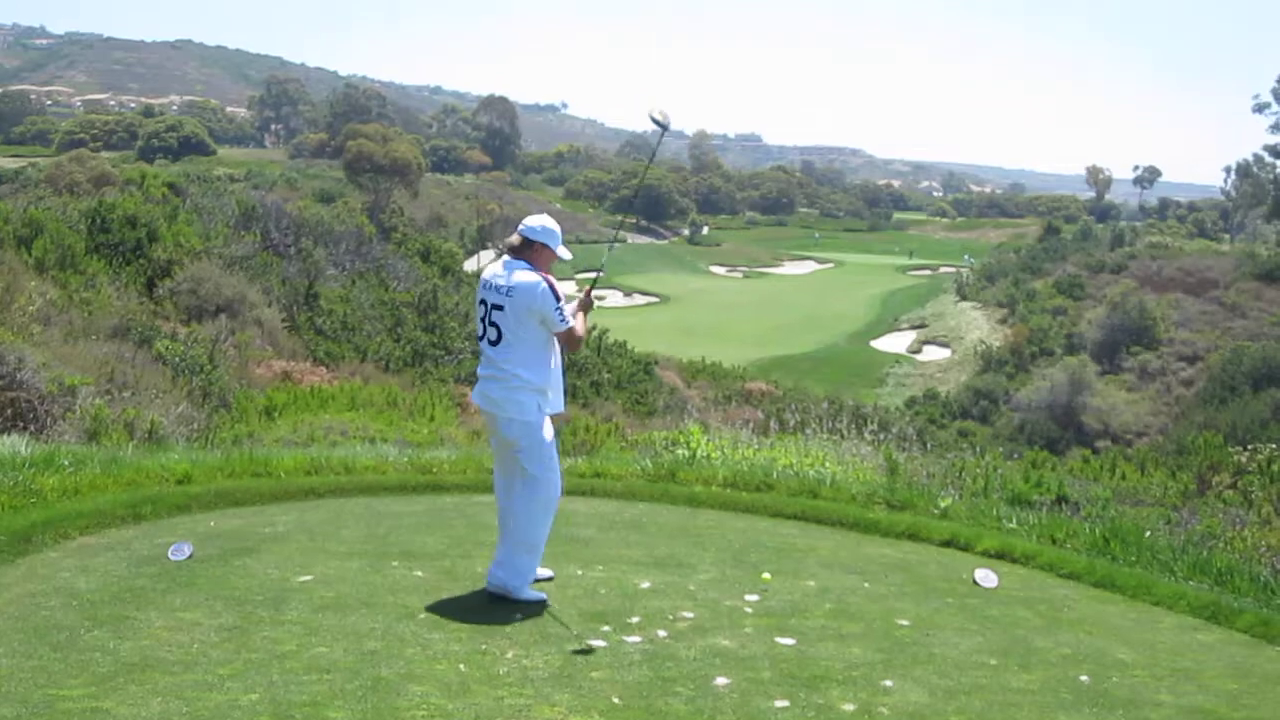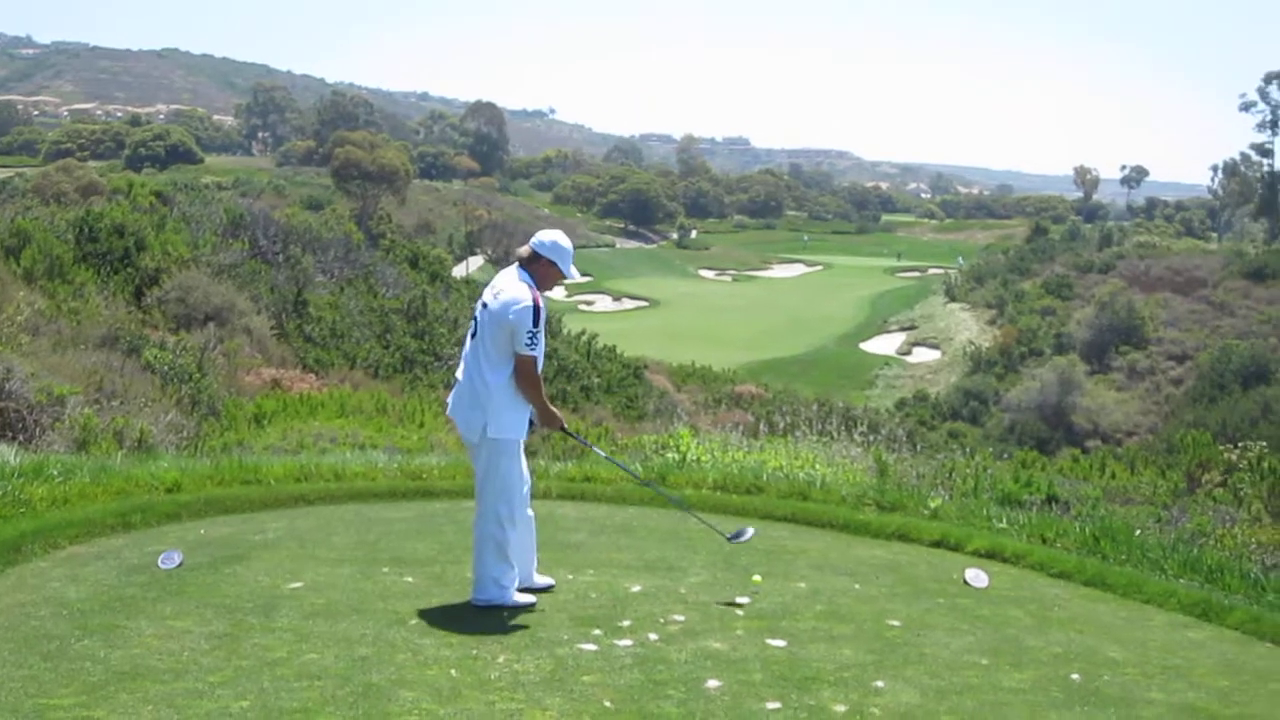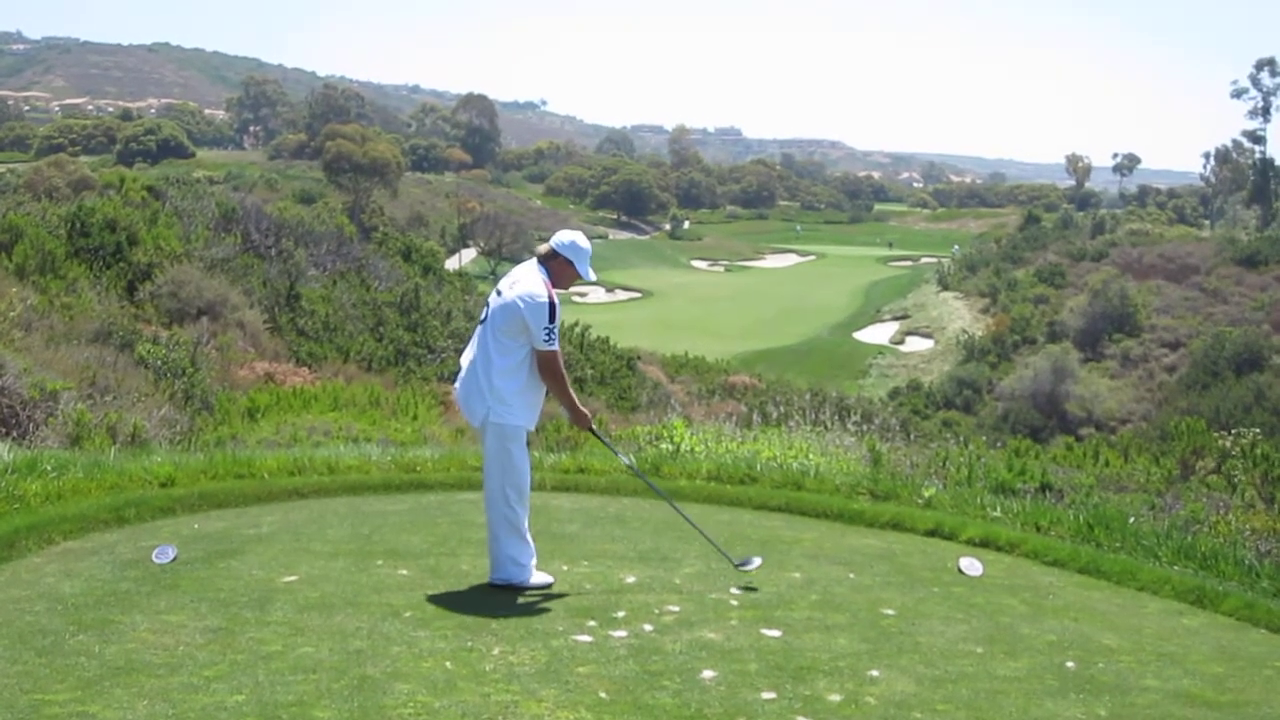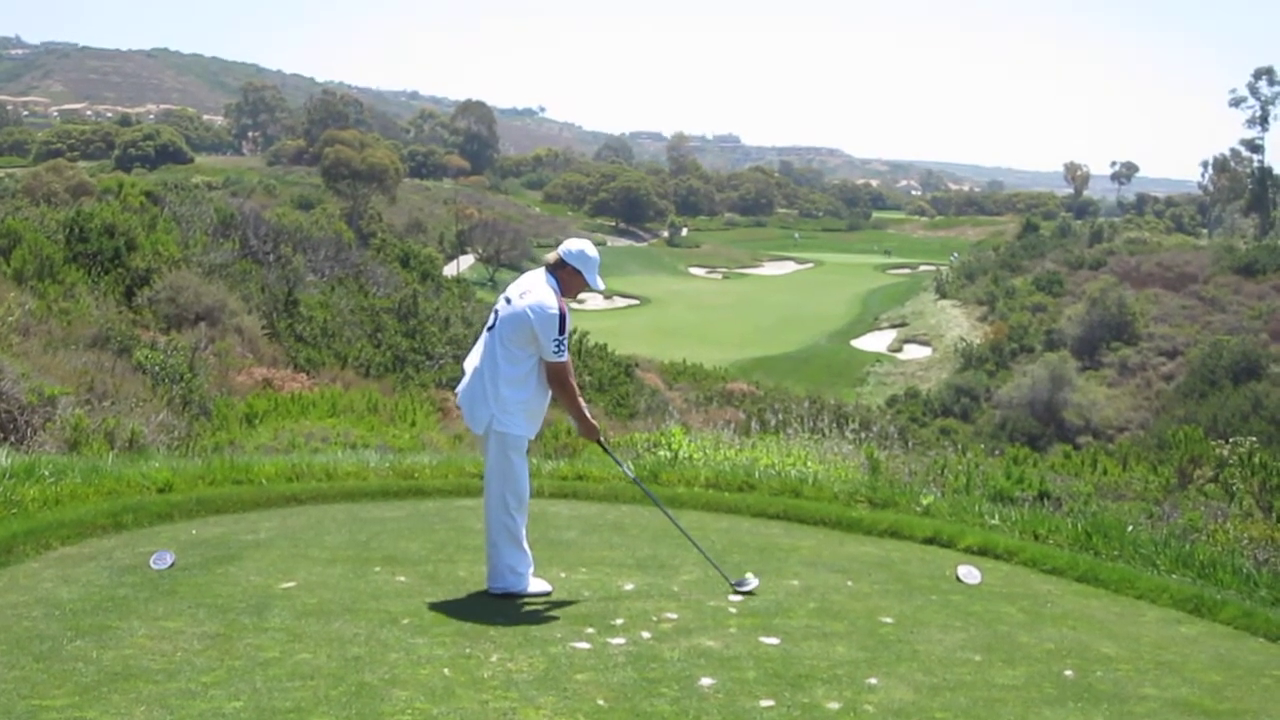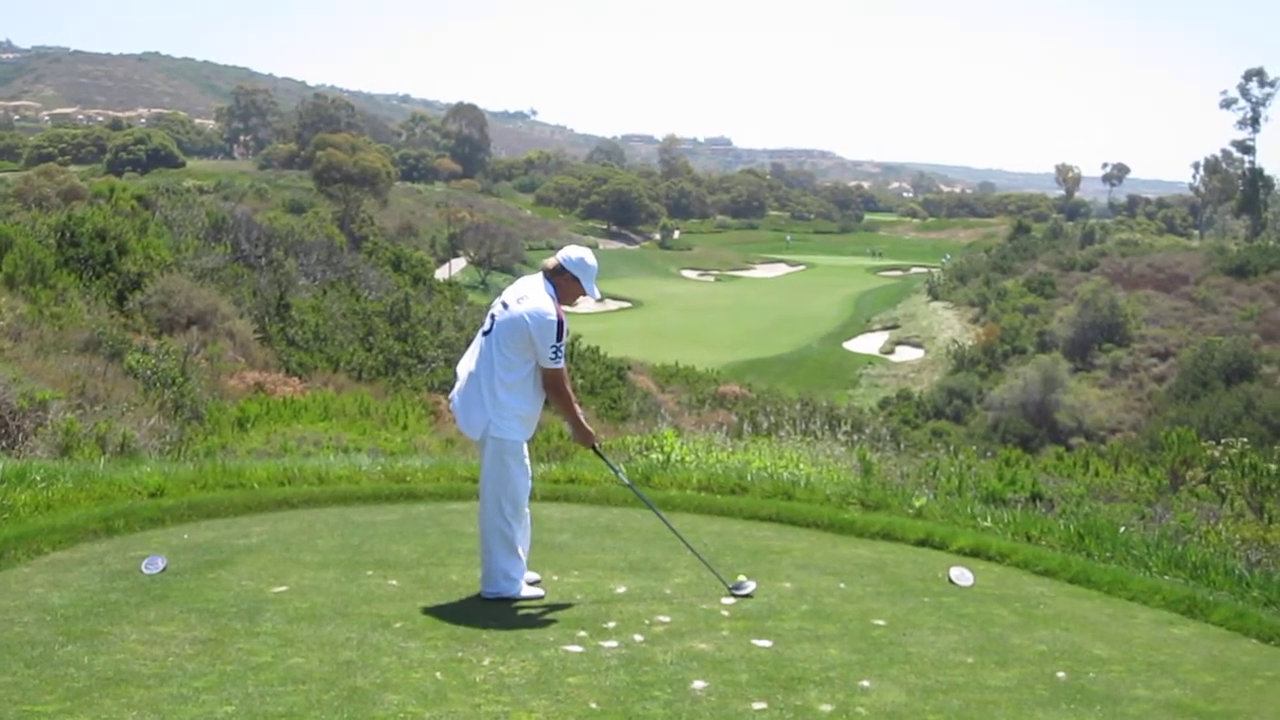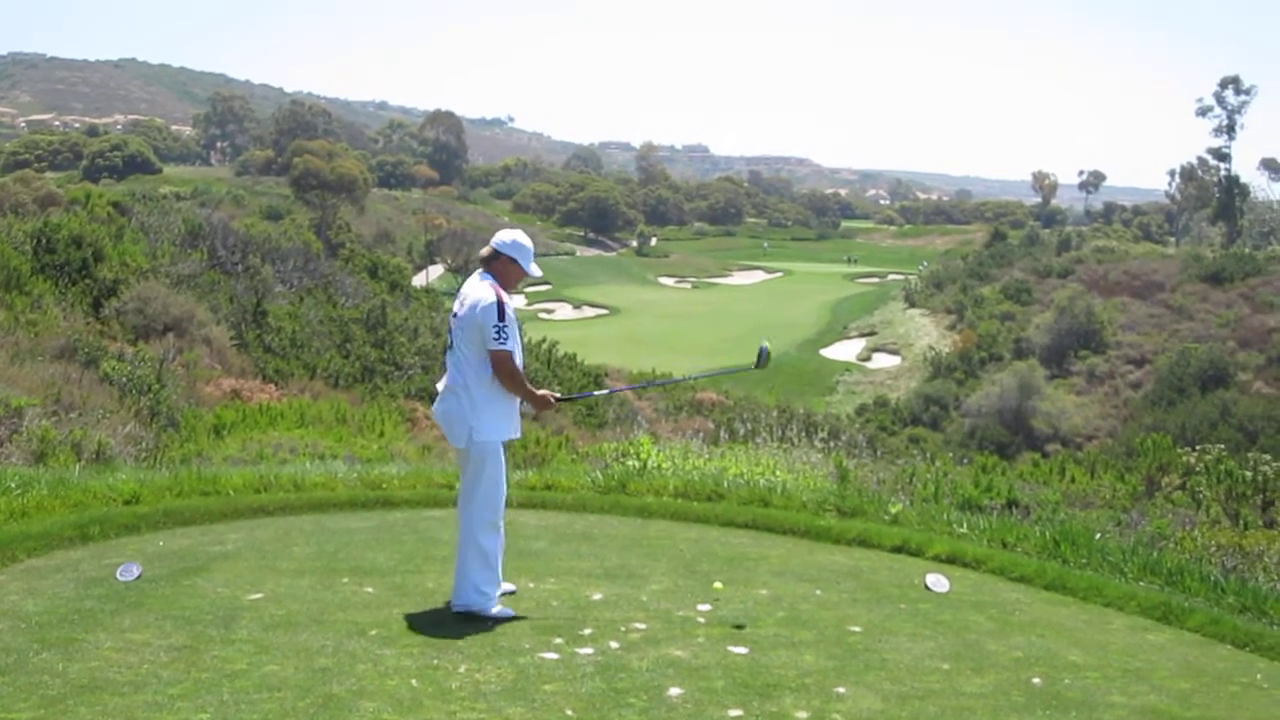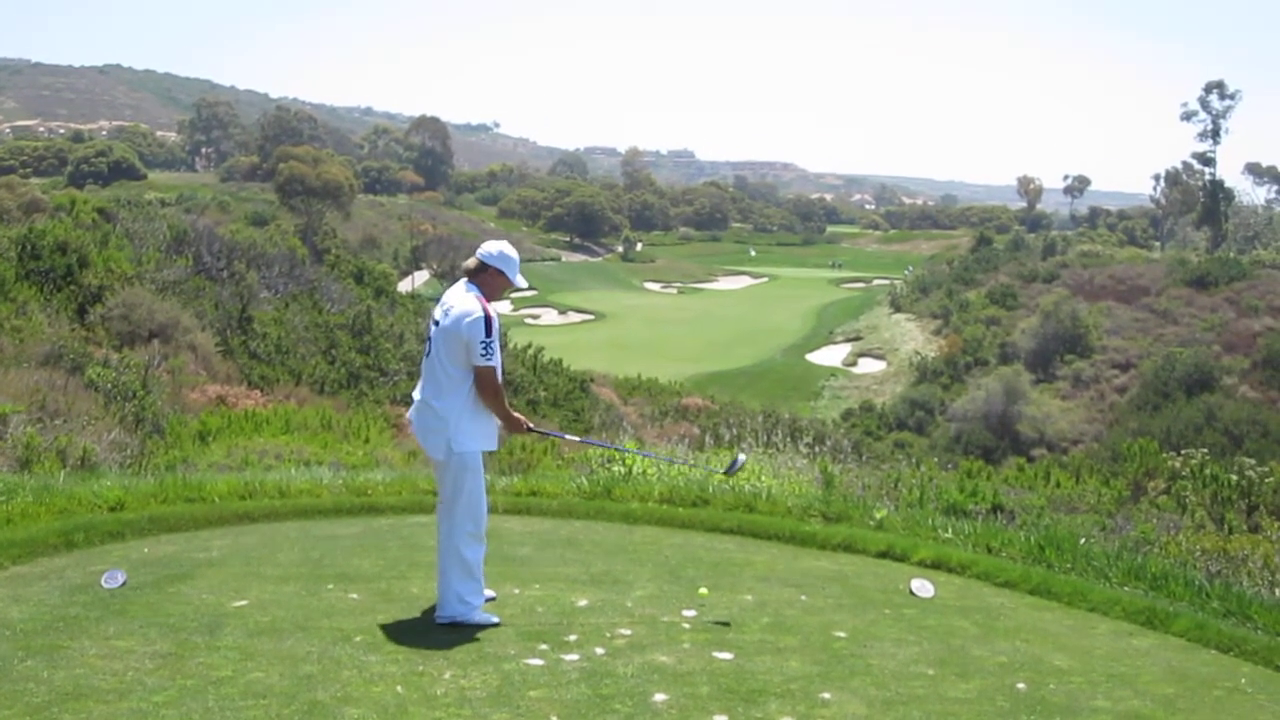
dt=0.7s
person 1, frame 1
left shoulder: (491, 274)
right shoulder: (539, 285)
right elbow: (572, 340)
left wrist: (558, 309)
right wrist: (581, 312)
left hip: (492, 396)
right hip: (522, 403)
left knee: (513, 484)
right knee: (540, 488)
left ankle: (516, 566)
right ankle: (508, 578)
person 1, frame 2
left shoulder: (505, 279)
right shoulder: (528, 303)
right elbow: (526, 373)
left wrist: (534, 408)
right wrist: (545, 412)
left hip: (487, 404)
right hip: (493, 412)
left knee: (515, 493)
right knee: (499, 500)
left ankle: (519, 573)
right ankle: (492, 589)
person 1, frame 3
left shoulder: (525, 273)
right shoulder: (541, 297)
left elbow: (549, 354)
right elbow: (548, 367)
left wrist: (569, 398)
right wrist: (574, 410)
left hip: (495, 392)
right hip: (499, 399)
left knee: (511, 484)
right knee: (509, 486)
left ankle: (514, 563)
right ankle: (512, 568)
person 1, frame 4
left shoulder: (532, 281)
right shoulder: (550, 308)
left elbow: (560, 361)
right elbow: (558, 377)
left wrist: (579, 402)
right wrist: (583, 420)
left hip: (494, 397)
right hip: (503, 406)
left knee: (507, 493)
right knee: (509, 495)
left ankle: (511, 570)
right ankle: (510, 578)
person 1, frame 5
left shoulder: (527, 285)
right shoulder: (548, 315)
left elbow: (555, 368)
right elbow: (553, 384)
left wrist: (574, 407)
right wrist: (578, 426)
left hip: (491, 400)
right hip: (497, 409)
left knee: (514, 488)
right knee: (505, 497)
left ankle: (510, 568)
right ankle: (503, 582)
person 1, frame 6
left shoulder: (472, 288)
right shoulder: (493, 301)
right elbow: (504, 369)
left wrist: (525, 395)
right wrist: (533, 397)
left hip: (469, 410)
right hip: (479, 417)
left knee: (480, 500)
right knee: (484, 506)
left ankle: (481, 579)
right ankle: (473, 596)
person 1, frame 7
left shoulder: (454, 295)
right shoulder: (480, 315)
right elbow: (487, 384)
left wrist: (500, 416)
right wrist: (508, 418)
left hip: (443, 417)
right hip: (456, 427)
left knee: (458, 511)
right knee: (467, 516)
left ankle: (463, 586)
right ankle: (457, 605)
